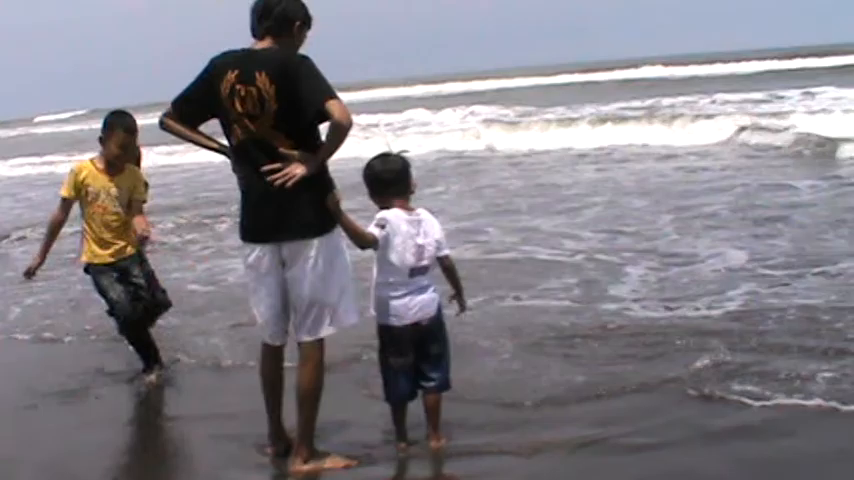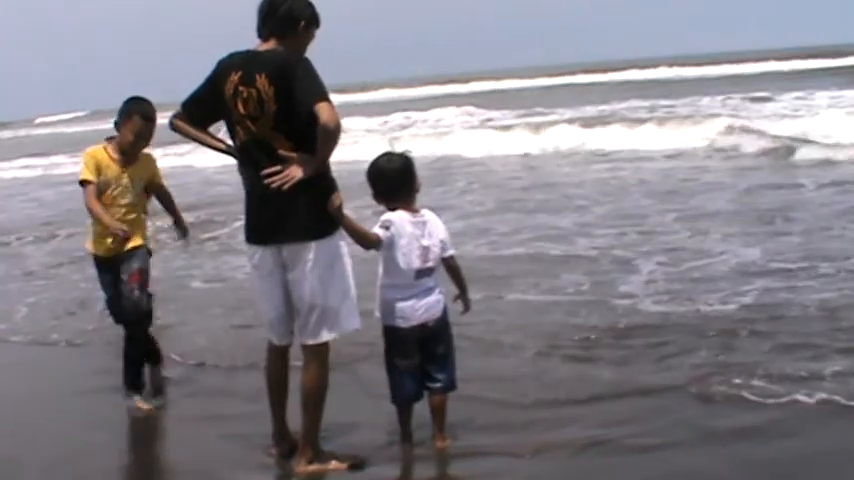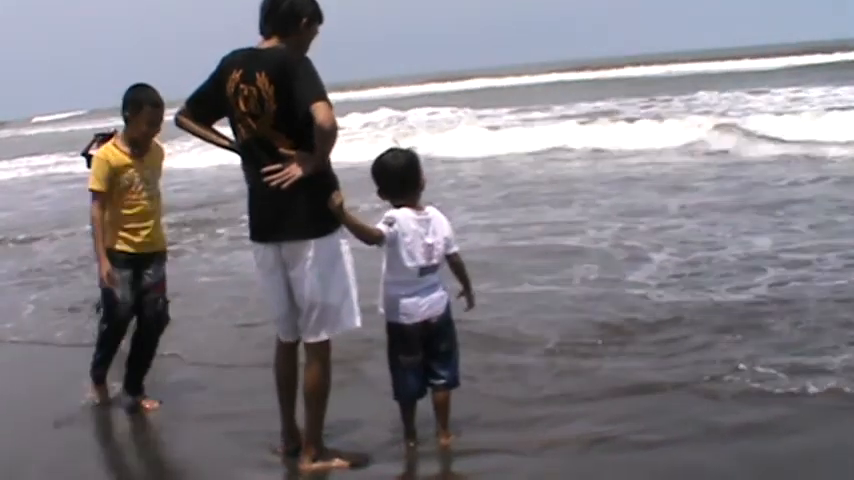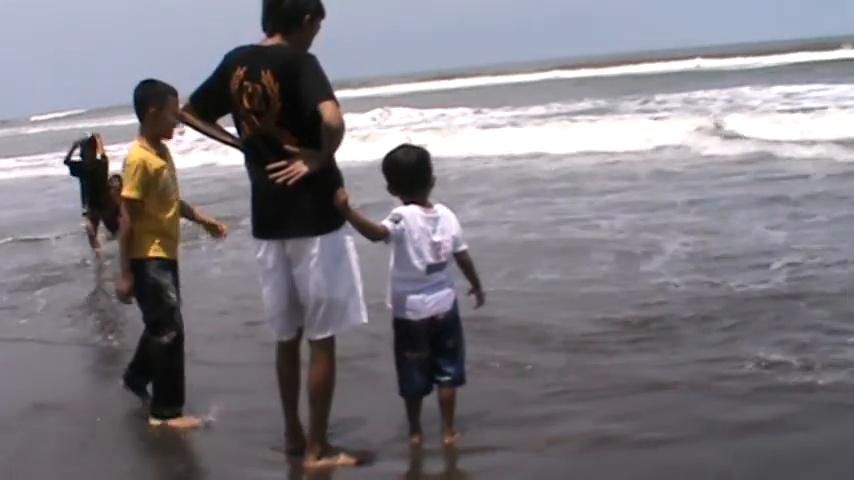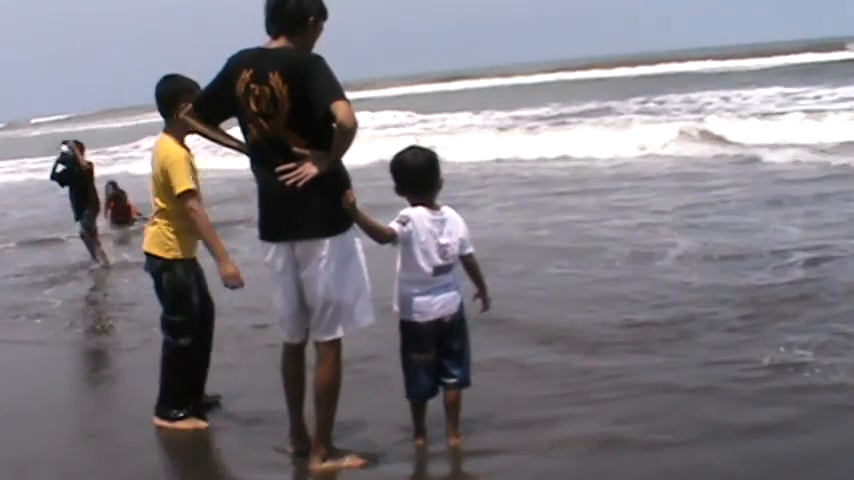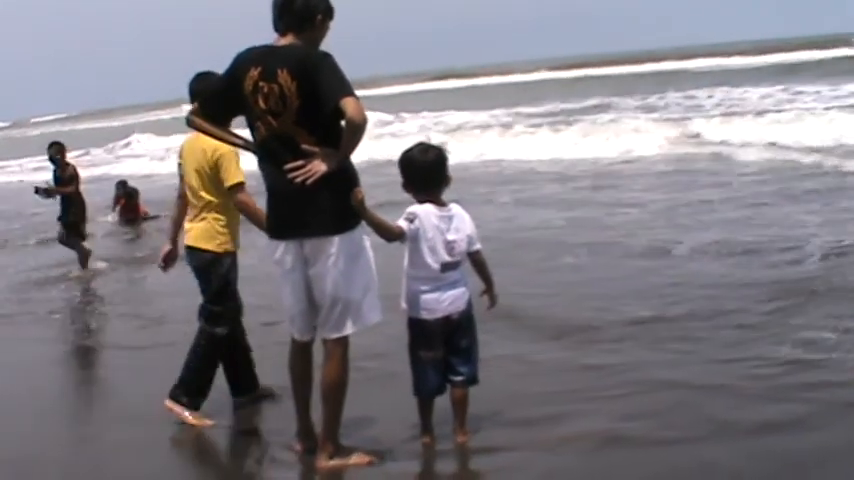
dt=0.3s
person 1, frame 1
left shoulder: (221, 68)
right shoulder: (293, 66)
left elbow: (171, 119)
right elbow: (341, 119)
left wrist: (227, 150)
right wrist: (315, 163)
left hip: (258, 221)
right hip: (307, 217)
left knee: (272, 337)
right knee: (312, 339)
left ankle: (276, 437)
right ankle: (305, 452)
person 1, frame 2
left shoulder: (228, 70)
right shoulder: (293, 67)
left elbow: (181, 120)
right elbow: (329, 122)
left wrist: (236, 151)
right wrist: (315, 165)
left hip: (261, 222)
right hip: (308, 219)
left knee: (278, 338)
right knee: (316, 342)
left ankle: (280, 438)
right ankle: (309, 454)
person 1, frame 3
left shoulder: (232, 66)
right shoulder: (293, 65)
left elbow: (186, 117)
right elbow: (325, 122)
left wrist: (241, 148)
right wrist: (315, 163)
left hip: (264, 220)
right hip: (309, 217)
left knee: (287, 335)
right knee: (317, 340)
left ankle: (289, 435)
right ankle: (313, 451)
person 1, frame 4
left shoulder: (235, 64)
right shoulder: (298, 62)
left elbow: (190, 112)
right elbow: (333, 121)
left wrist: (244, 145)
right wrist: (320, 161)
left hip: (268, 217)
right hip: (313, 214)
left knee: (287, 333)
right knee: (322, 337)
left ankle: (292, 434)
right ankle: (317, 449)
person 1, frame 5
left shoulder: (239, 67)
right shoulder: (306, 65)
left elbow: (191, 117)
right elbow: (346, 121)
left wrist: (249, 148)
right wrist: (328, 161)
left hip: (275, 218)
right hip: (321, 215)
left knee: (294, 337)
right knee: (328, 339)
left ankle: (297, 436)
right ankle: (322, 451)
person 1, frame 6
left shoulder: (245, 64)
right shoulder: (315, 62)
left elbow: (197, 118)
right elbow: (356, 117)
left wrist: (255, 146)
right wrist: (337, 159)
left hip: (284, 216)
right hip: (330, 212)
left knee: (301, 333)
right knee: (336, 337)
left ankle: (304, 434)
right ankle: (330, 448)
person 2, frame 1
left shoulder: (133, 175)
right shoulder: (80, 171)
left elbow: (138, 215)
right elbow: (60, 215)
left wrist: (143, 227)
right wrist: (41, 256)
left hip: (129, 252)
right hip: (98, 258)
left knee: (158, 302)
right knee: (125, 312)
left ankle: (139, 327)
right ankle: (151, 362)
person 2, frame 2
left shoulder: (147, 163)
right shoulder: (94, 157)
left elbow: (163, 194)
right elbow: (90, 200)
left wrist: (179, 221)
right wrist: (112, 225)
left hip: (134, 245)
right hip: (104, 248)
left knee: (136, 306)
right knee: (123, 314)
left ankle: (135, 385)
right ankle: (151, 355)
person 2, frame 3
left shoulder: (156, 152)
right shoulder: (106, 157)
right elbow: (97, 209)
right wrist: (101, 259)
left hip: (152, 249)
right hip: (118, 248)
left knee: (155, 319)
right knee: (118, 313)
left ankle: (135, 388)
right ankle: (99, 371)
person 2, frame 4
left shoulder: (163, 151)
right shoulder: (139, 159)
right elbow: (128, 219)
left wrist: (203, 219)
right wrist: (125, 273)
left hip: (165, 252)
right hip: (147, 256)
left knee: (162, 324)
right knee: (168, 328)
left ankle: (135, 379)
right ankle: (166, 411)
person 2, frame 5
left shoulder: (165, 146)
right shoulder: (175, 153)
right elbow: (194, 208)
right wrist: (223, 259)
left hip: (175, 250)
right hip: (170, 254)
left knee: (202, 316)
right knee: (180, 331)
left ankle: (192, 395)
right ankle: (170, 411)
person 2, frame 6
left shoulder: (188, 146)
right shoulder: (222, 148)
left elbow: (182, 198)
right elbow: (242, 200)
left wrist: (173, 243)
left hip: (197, 242)
right hip: (216, 246)
left knee: (230, 315)
right knee: (216, 324)
left ankle: (245, 387)
right ankle: (184, 397)
person 3, frame 1
left shoulder: (386, 220)
right shoulder: (428, 219)
left elbow: (364, 240)
right elbow: (446, 263)
left wrist: (339, 213)
right wrist: (459, 292)
left hip: (394, 316)
right hip: (427, 310)
left knee: (398, 383)
right knee: (432, 378)
left ankle: (401, 437)
right ankle: (434, 434)
person 3, frame 2
left shoulder: (391, 223)
right shoulder: (433, 220)
left elbow: (369, 241)
right elbow: (451, 262)
left wrist: (341, 216)
right wrist: (463, 292)
left hip: (399, 318)
right hip: (433, 311)
left knee: (404, 384)
right knee: (438, 379)
left ankle: (406, 437)
right ankle: (440, 435)
person 3, frame 3
left shoulder: (395, 220)
right shoulder: (437, 217)
left elbow: (372, 236)
right elbow: (455, 259)
left wrist: (343, 214)
right wrist: (467, 288)
left hip: (403, 315)
right hip: (436, 308)
left knee: (408, 381)
right knee: (442, 376)
left ankle: (410, 434)
right ankle: (443, 432)
person 3, frame 4
left shoulder: (403, 217)
right shoulder: (447, 215)
left elbow: (376, 233)
right elbow: (463, 257)
left wrist: (347, 210)
right wrist: (477, 286)
left hip: (410, 311)
right hip: (444, 305)
left knee: (413, 377)
right knee: (447, 373)
left ankle: (415, 431)
right ankle: (448, 429)
person 3, frame 5
left shoulder: (410, 219)
right shoulder: (453, 217)
left elbow: (384, 235)
right elbow: (469, 261)
left wrist: (355, 212)
right wrist: (482, 290)
left hip: (416, 313)
right hip: (450, 307)
left knee: (419, 379)
right knee: (452, 375)
left ankle: (420, 434)
right ankle: (453, 432)
person 3, frame 6
left shoulder: (417, 216)
right shoulder: (461, 214)
left elbow: (392, 233)
right elbow: (477, 257)
left wrist: (363, 211)
right wrist: (490, 286)
left hip: (424, 310)
right hip: (458, 304)
left knee: (427, 377)
right knee: (460, 372)
left ankle: (426, 431)
right ankle: (460, 429)
